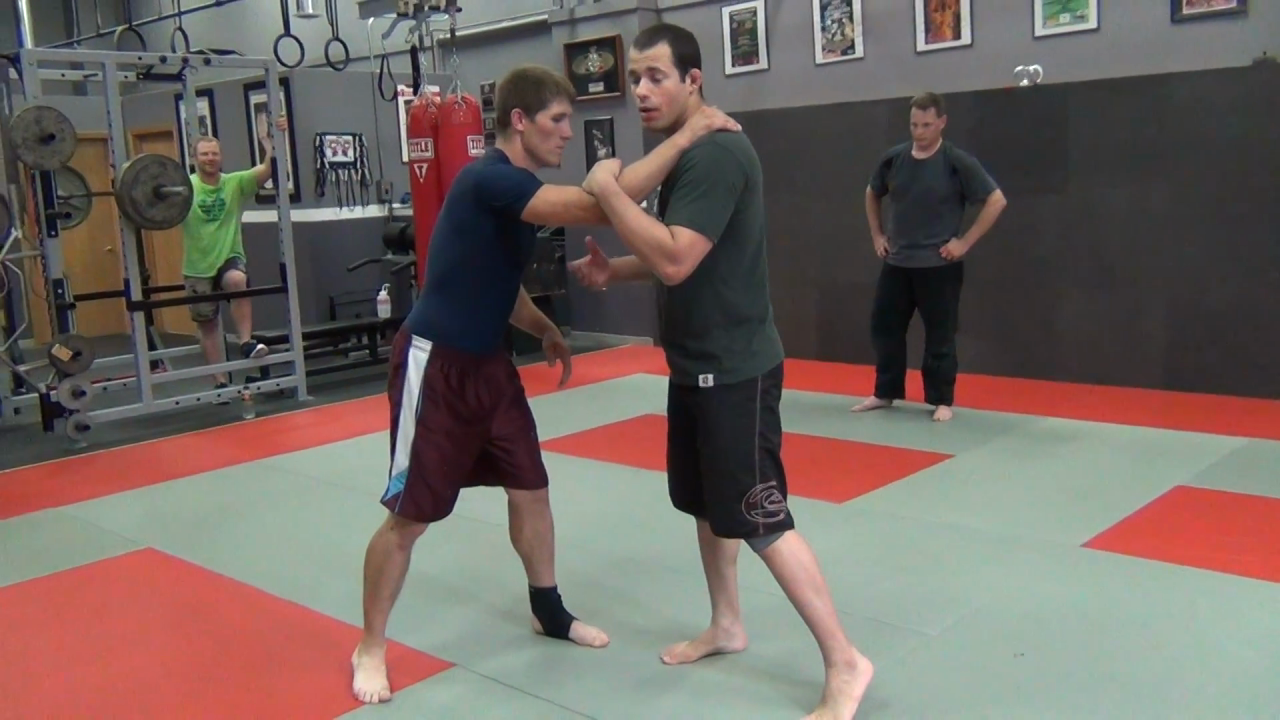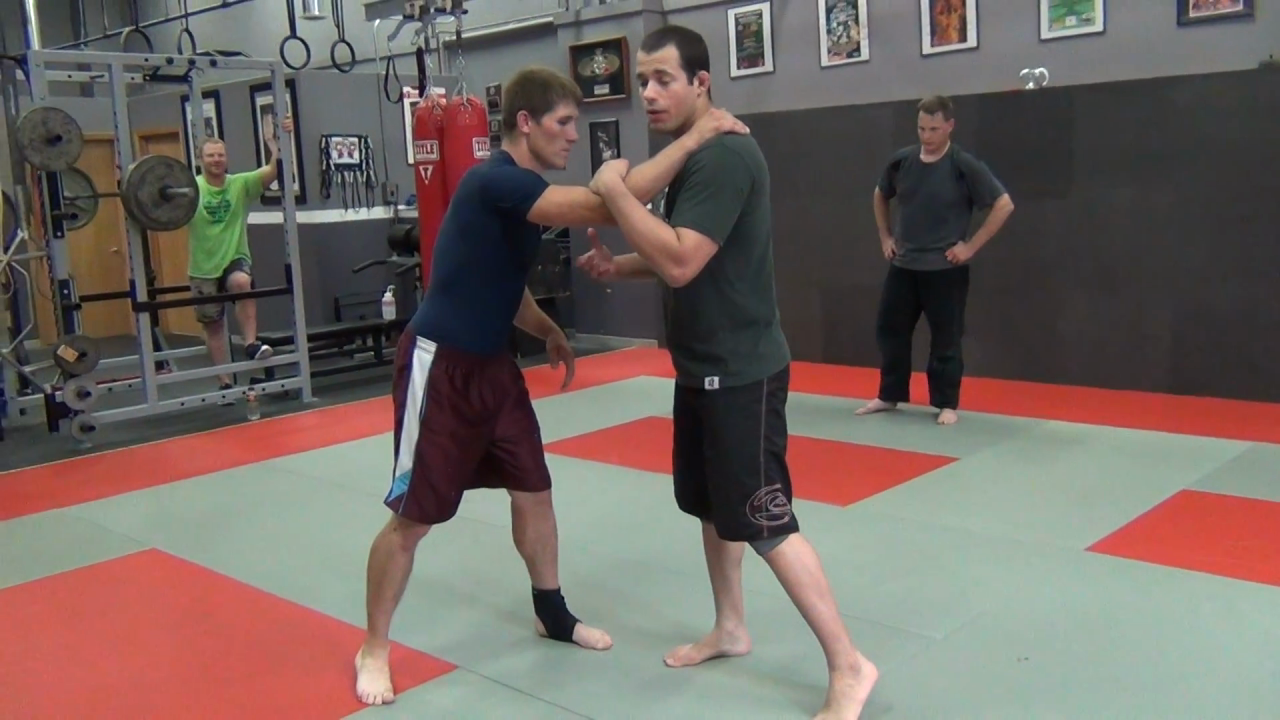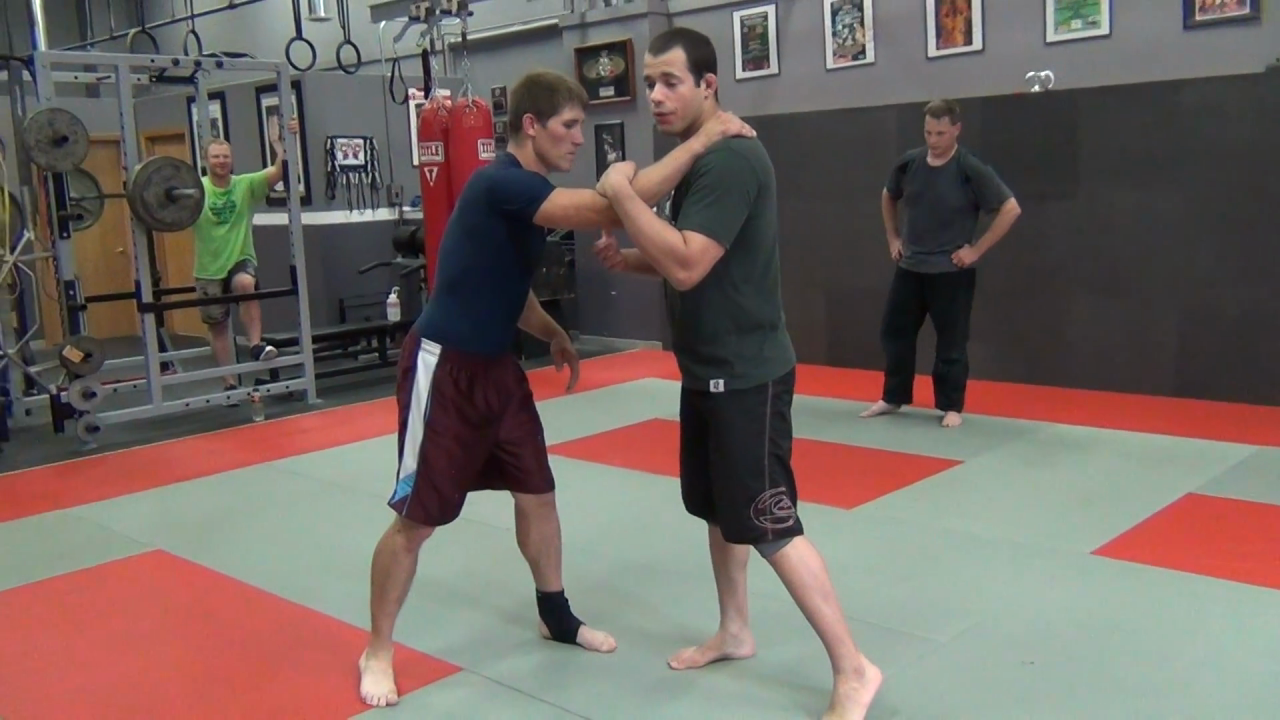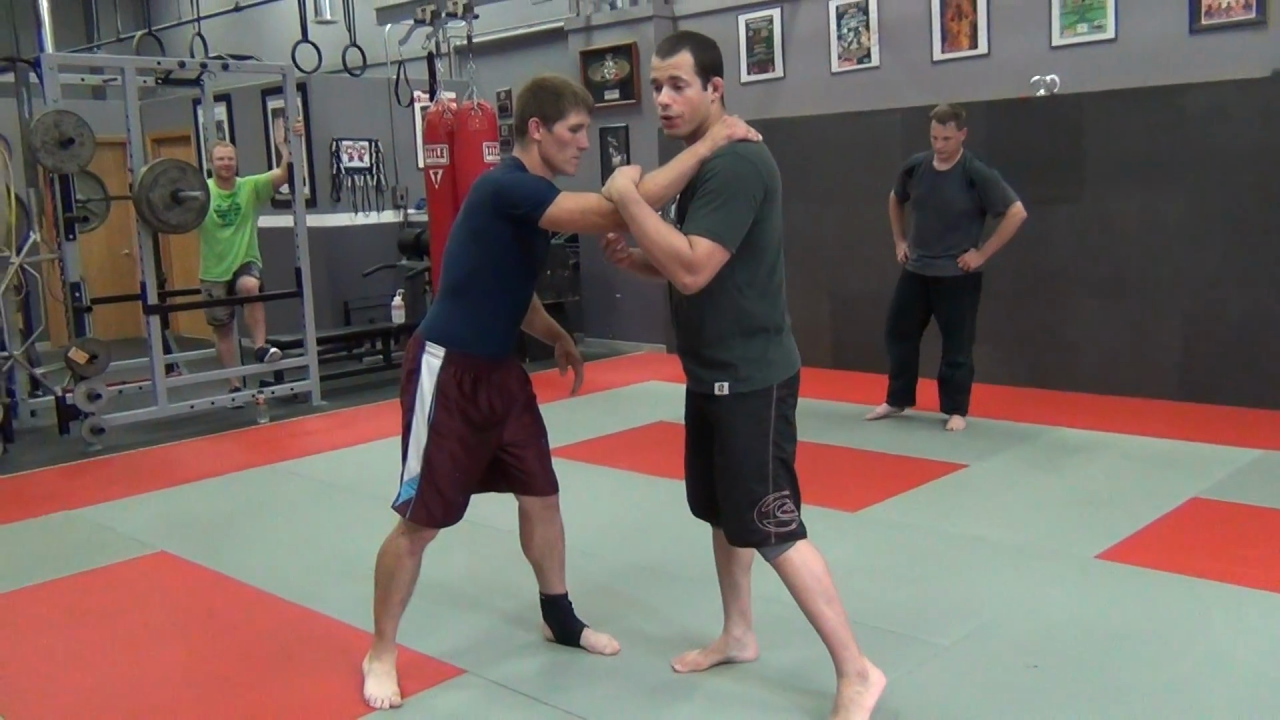
dt=0.1s
person 1, frame 1
left shoulder: (716, 153)
right shoulder: (688, 152)
left elbow: (677, 260)
left wrist: (608, 189)
right wrist: (614, 270)
left hip: (735, 369)
right hip: (697, 363)
left knee: (760, 520)
right knee: (706, 503)
left ankle: (845, 663)
right ankle: (726, 626)
person 1, frame 2
left shoulder: (724, 156)
right shoulder: (695, 154)
left elbow: (682, 262)
left wrist: (615, 189)
right wrist: (620, 265)
left hip: (741, 371)
right hip: (704, 366)
left knee: (763, 522)
right knee: (711, 505)
right ankle: (730, 629)
person 1, frame 3
left shoulder: (730, 159)
right shoulder: (700, 156)
left elbow: (688, 265)
left wrist: (622, 191)
right wrist: (629, 258)
left hip: (746, 373)
right hip: (709, 367)
left knee: (768, 524)
right knee: (716, 507)
right ankle: (734, 631)
person 1, frame 4
left shoulder: (737, 164)
right shoulder: (706, 161)
left elbow: (694, 270)
left wrist: (628, 196)
right wrist: (635, 256)
left hip: (750, 376)
right hip: (714, 371)
left knee: (772, 527)
right knee: (720, 510)
right ankle: (737, 634)
person 2, frame 1
left shoulder: (520, 188)
right shoulder: (489, 181)
right elbow: (601, 205)
left wrist: (544, 328)
right wrist: (686, 135)
left hip: (487, 362)
right hip: (435, 366)
left knee: (530, 488)
right knee: (408, 516)
left ankle: (548, 611)
right ankle: (370, 648)
person 2, frame 2
left shoulder: (525, 191)
right shoulder: (495, 183)
right elbow: (608, 205)
left wrist: (547, 330)
right wrist: (694, 137)
left hip: (492, 363)
right hip: (439, 367)
left knee: (533, 490)
right knee: (412, 517)
left ankle: (552, 613)
right ankle: (373, 650)
person 2, frame 3
left shoulder: (530, 192)
right shoulder: (501, 185)
right elbow: (613, 207)
left wrist: (553, 333)
right wrist: (701, 140)
left hip: (495, 366)
right hip: (443, 368)
left knee: (537, 493)
right knee: (416, 519)
left ankle: (556, 616)
right ankle: (377, 651)
person 2, frame 4
left shoulder: (535, 196)
right shoulder: (507, 189)
right elbow: (620, 211)
left wrist: (556, 336)
right wrist: (708, 144)
left hip: (499, 367)
right hip: (447, 370)
left knee: (540, 495)
right knee: (419, 521)
left ankle: (559, 618)
right ankle: (380, 654)
person 3, frame 1
left shoulder: (957, 162)
right shoulder: (893, 158)
left elbow: (996, 200)
right elbow: (872, 194)
left wrist: (965, 241)
right wrist: (877, 234)
left hip: (939, 265)
right hip: (896, 262)
left knee: (940, 334)
right knee: (884, 327)
left ankle: (942, 401)
right ankle: (885, 392)
person 3, frame 2
left shoulder: (965, 166)
right shoulder: (902, 161)
left elbow: (1004, 204)
right elbow: (880, 195)
left wrist: (971, 245)
right wrist: (885, 236)
left hip: (945, 268)
right hip: (903, 265)
left knee: (946, 337)
right knee: (890, 329)
left ankle: (947, 404)
right ankle: (889, 395)
person 3, frame 3
left shoulder: (972, 170)
right shoulder: (909, 163)
left elbow: (1011, 209)
right elbow: (888, 197)
left wrist: (977, 249)
right wrist: (893, 237)
left hip: (952, 271)
right hip: (910, 266)
left knee: (951, 340)
right knee: (895, 331)
left ankle: (951, 407)
right ankle: (893, 397)
person 3, frame 4
left shoulder: (978, 174)
right shoulder: (915, 167)
left elbow: (1017, 212)
right elbow: (895, 199)
left wrist: (982, 253)
right wrist: (899, 240)
left hip: (957, 274)
right hip: (915, 269)
left knee: (957, 343)
right knee: (898, 333)
left ankle: (956, 410)
right ankle: (897, 400)
person 4, frame 1
left shoulder: (236, 183)
left elbow: (268, 169)
left wrist: (273, 140)
left hip: (229, 257)
right hip: (198, 267)
left knee: (237, 281)
right knee: (207, 325)
left ankle: (246, 342)
right ankle: (221, 382)
person 4, frame 2
left shoulder: (241, 184)
left elbow: (274, 171)
left wrist: (279, 142)
left hip: (235, 258)
right hip: (203, 268)
left knee: (241, 282)
right knee: (213, 326)
left ankle: (251, 343)
right ankle: (225, 383)
person 4, frame 3
left shoulder: (247, 185)
left elbow: (279, 172)
left wrist: (283, 144)
left hip: (240, 260)
right hip: (209, 269)
left knee: (245, 284)
right knee: (218, 327)
left ankle: (256, 344)
right ankle: (230, 384)
person 4, frame 4
left shoulder: (252, 187)
left elbow: (284, 174)
left wrist: (288, 146)
left hip: (245, 262)
right hip: (214, 272)
left knee: (249, 287)
right knee: (223, 329)
left ankle: (260, 346)
right ankle: (235, 386)
